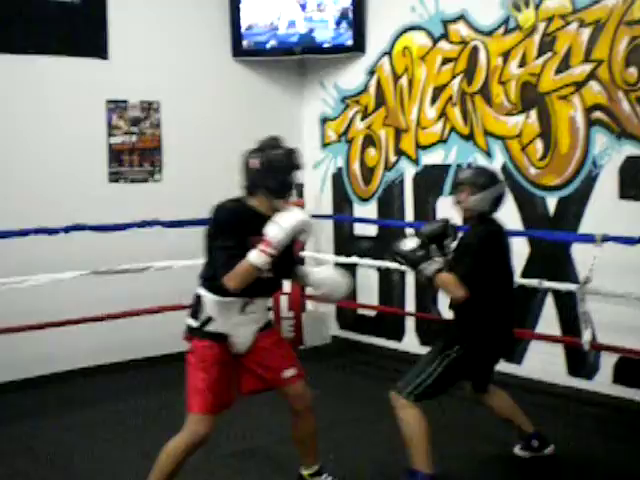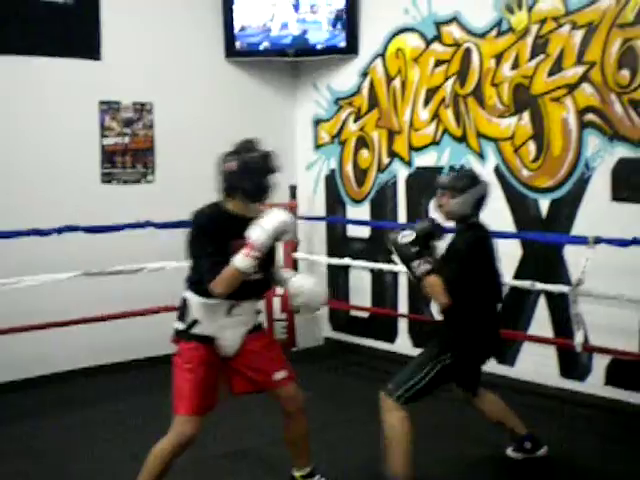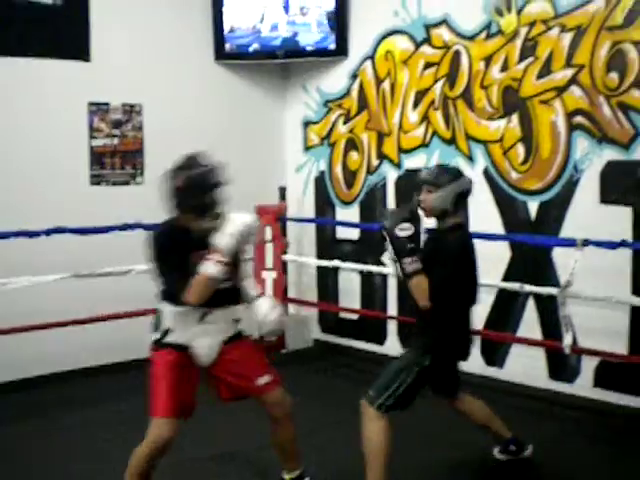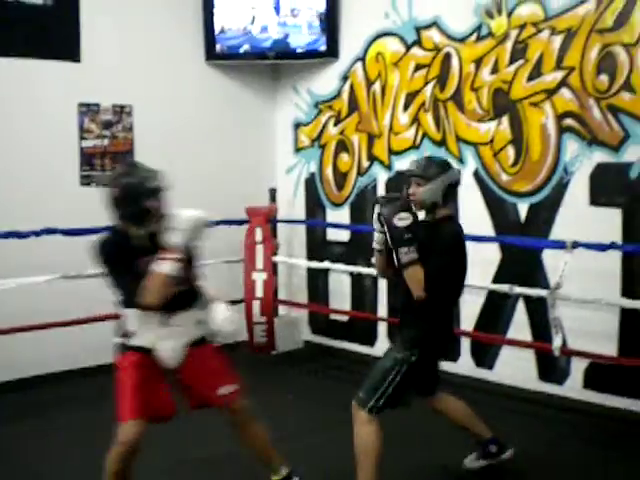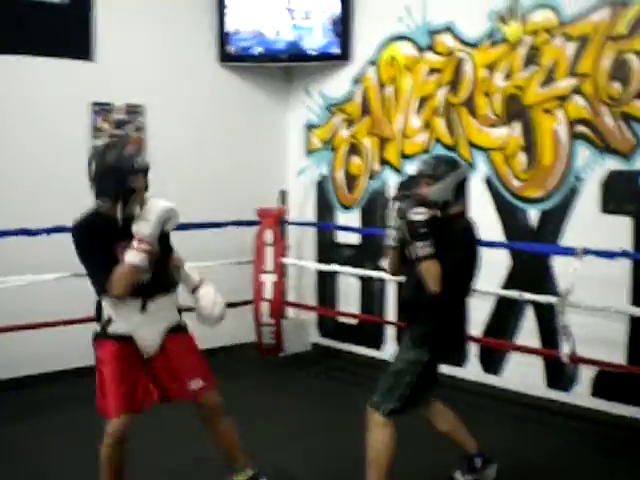
dt=0.1s
person 1, frame 1
left shoulder: (282, 217)
right shoulder: (228, 216)
left elbow: (286, 265)
right elbow: (232, 282)
left wrist: (314, 276)
right wrist: (274, 241)
left hip: (256, 326)
right hip: (214, 330)
left knee: (302, 399)
right knee: (198, 430)
person 1, frame 2
left shoulder: (262, 220)
right shoulder: (208, 221)
right elbow: (219, 286)
left wrist: (291, 280)
right wrist: (257, 243)
left hip: (245, 328)
right hip: (200, 333)
left knee: (293, 401)
right knee: (184, 431)
person 1, frame 3
left shoulder: (224, 225)
right shoulder: (165, 236)
right elbow: (193, 297)
left wrist: (256, 297)
right wrist: (223, 247)
left hip: (223, 334)
right hip: (178, 341)
left knee: (280, 405)
right knee: (161, 435)
person 1, frame 4
left shoulder: (176, 229)
right shoulder: (113, 247)
right elbow: (150, 299)
left wrist: (211, 303)
right wrist: (172, 248)
left hip: (189, 338)
right hip: (142, 345)
left knee: (242, 411)
right knee: (129, 437)
person 1, frame 5
left shoulder: (151, 212)
right shoulder: (87, 230)
right elbow: (117, 289)
left wrist: (198, 286)
right wrist: (142, 239)
left hip: (166, 326)
right hip: (120, 335)
left knee: (212, 406)
right knee: (117, 428)
person 2, frame 1
left shoulder: (480, 235)
right shoulder: (491, 231)
left elbow: (460, 292)
left wrist: (423, 261)
right wrist: (439, 248)
left hip: (474, 332)
right hip: (491, 330)
left knee: (403, 397)
right knee: (481, 386)
right ankle: (535, 439)
person 2, frame 2
left shoulder: (467, 241)
right shoulder: (475, 235)
left elbow: (445, 298)
right elbow: (449, 283)
left wrist: (415, 259)
right wrist: (425, 251)
left hip: (461, 336)
right hip: (476, 331)
left knee: (392, 399)
right knee: (472, 389)
right ankle: (528, 440)
person 2, frame 3
left shoulder: (455, 243)
right shoulder: (442, 234)
left elbow: (426, 299)
right elbow: (412, 280)
left wrist: (409, 252)
right wrist: (400, 238)
left hip: (436, 340)
right hip: (440, 336)
left knee: (372, 407)
right knee: (452, 395)
right ankle: (512, 443)
person 2, frame 4
left shoulder: (448, 234)
right shoulder: (425, 225)
left elbow: (421, 290)
right elbow: (385, 271)
left wrist: (403, 241)
right wrist: (385, 230)
left hip: (422, 333)
right hip: (421, 329)
left knee: (363, 410)
right knee: (431, 394)
right ankle: (492, 444)
person 2, frame 5
left shoulder: (460, 230)
right shoulder: (434, 222)
left elbow: (437, 285)
right elbow: (395, 268)
left wrist: (421, 237)
right wrist: (399, 226)
left hip: (432, 331)
right hip: (422, 327)
left knee: (380, 414)
right knee: (424, 402)
